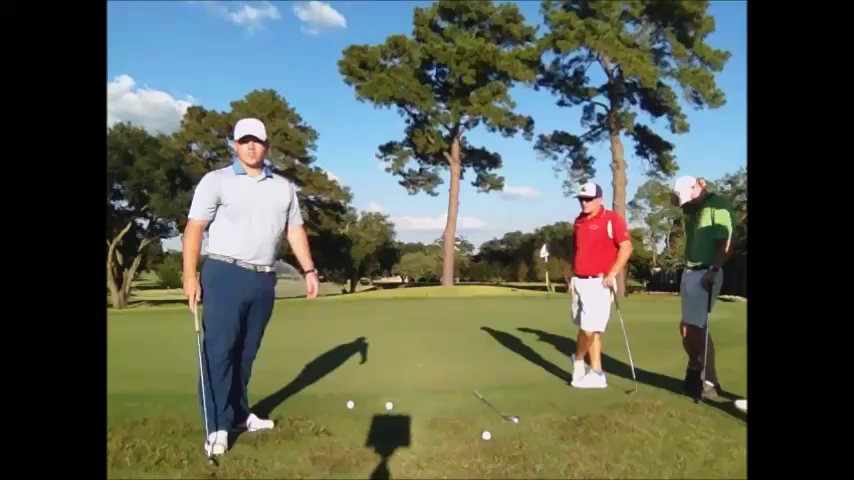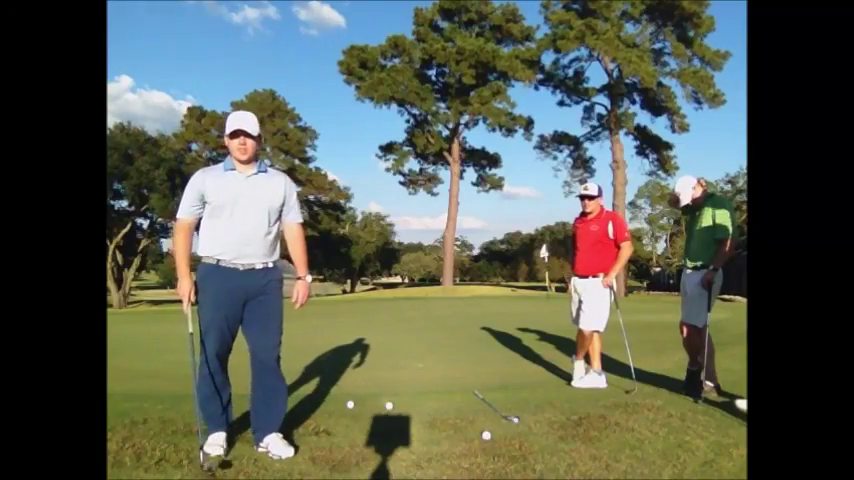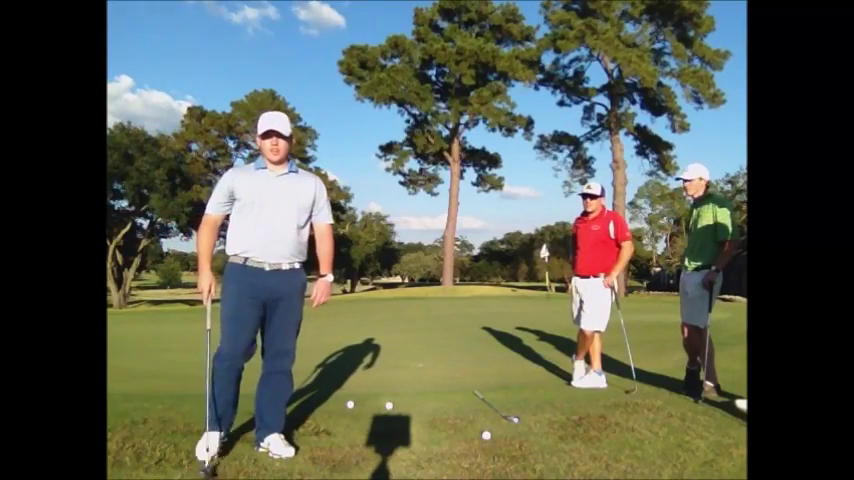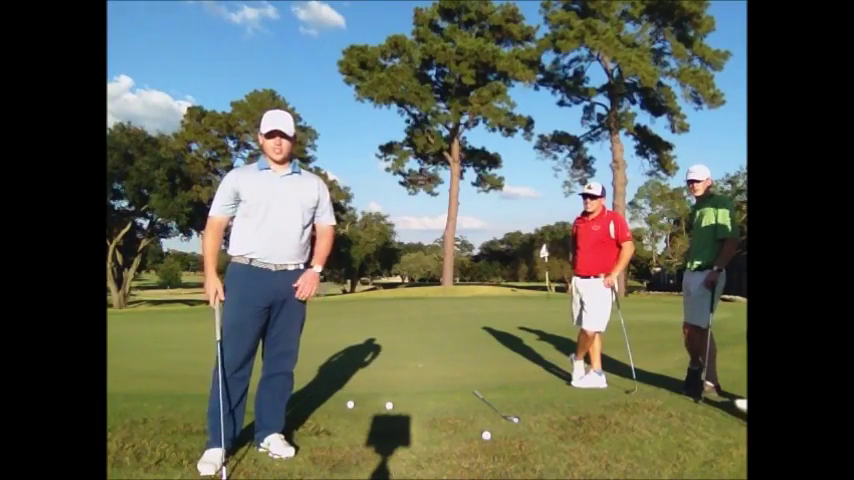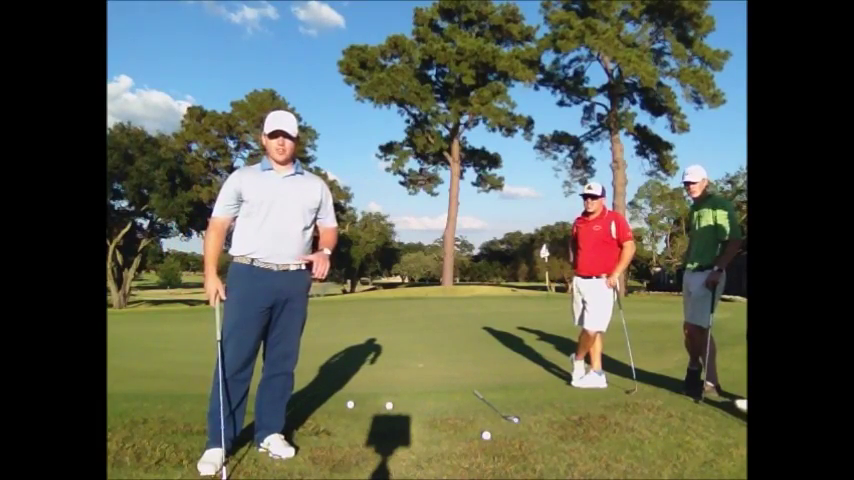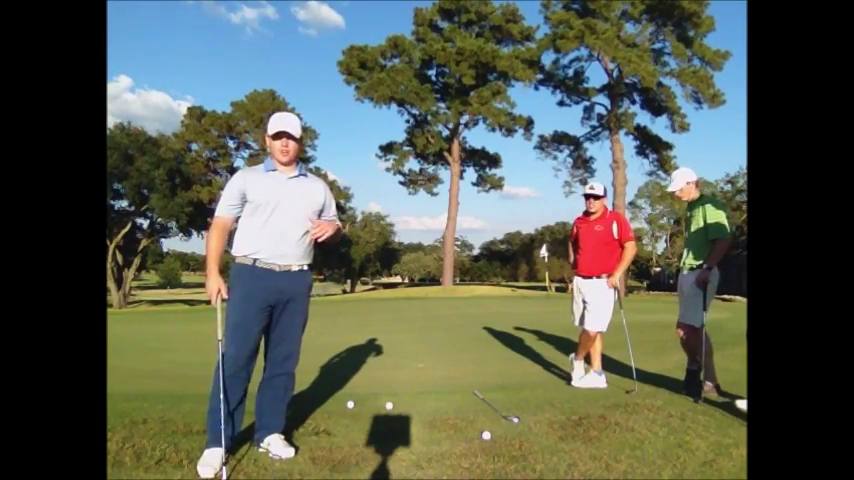
dt=0.7s
person 1, frame 1
left shoulder: (284, 187)
right shoulder: (216, 181)
left elbow: (295, 230)
right elbow: (194, 228)
left wrist: (309, 270)
right wrist: (190, 275)
left hip: (263, 278)
right hip: (224, 273)
left knee: (246, 351)
right knee: (220, 349)
left ankle: (238, 412)
right ankle: (218, 426)
person 1, frame 2
left shoulder: (281, 182)
right shoulder: (205, 179)
left elbow: (293, 230)
right elbow: (183, 227)
left wrist: (303, 276)
right wrist: (184, 276)
left hip: (264, 278)
right hip: (218, 275)
left knee: (267, 354)
right knee: (214, 354)
left ankle: (268, 431)
right ankle: (217, 428)
person 1, frame 3
left shoulder: (311, 184)
right shoulder: (235, 178)
left elbow: (323, 231)
right elbow: (210, 222)
left wrist: (325, 275)
right wrist: (204, 269)
left hip: (289, 280)
right hip: (243, 275)
left knee: (280, 359)
right knee: (231, 353)
left ankle: (270, 432)
right ankle: (216, 428)
person 1, frame 4
left shoulder: (313, 184)
right shoulder: (238, 178)
left elbow: (325, 229)
right elbow: (215, 225)
left wrist: (315, 269)
right wrist: (210, 274)
left hip: (293, 281)
right hip: (247, 276)
left knee: (281, 361)
right knee: (233, 360)
left ankle: (270, 432)
right ankle: (218, 442)
person 1, frame 5
left shoulder: (316, 185)
right shoulder: (241, 179)
left elbow: (329, 228)
right elbow: (217, 226)
left wrist: (325, 251)
right wrist: (210, 273)
left hip: (294, 281)
right hip: (249, 275)
left knee: (282, 361)
right knee: (234, 360)
left ankle: (270, 432)
right ankle: (218, 442)
person 1, frame 6
left shoulder: (318, 187)
right shoulder: (246, 178)
left elbow: (332, 226)
right elbow: (219, 226)
left wrist: (332, 227)
right wrist: (213, 272)
left hip: (296, 281)
right hip: (251, 275)
left knee: (283, 361)
right knee: (236, 358)
left ankle: (270, 432)
right ankle: (217, 442)
person 2, frame 1
left shoulder: (718, 204)
right shoulder: (694, 206)
left elbow: (726, 243)
right elbow: (674, 200)
left wrist: (713, 271)
right wrist: (687, 188)
left hip: (705, 274)
right hip: (689, 272)
left knee: (692, 327)
right knee: (693, 327)
left ankle: (702, 374)
right ankle: (703, 376)
person 2, frame 2
left shoulder: (719, 204)
right shoulder: (694, 207)
left elbow: (727, 243)
right elbow: (672, 202)
left wrist: (713, 270)
right wrist: (683, 191)
left hip: (705, 274)
right hip: (688, 272)
left knee: (691, 327)
right knee: (694, 327)
left ankle: (702, 374)
right ankle: (703, 376)
person 2, frame 3
left shoulder: (719, 205)
right shoulder: (695, 207)
left elbow: (730, 243)
left wrist: (714, 271)
right wrist: (684, 255)
left hip: (705, 275)
right hip: (688, 273)
left knee: (692, 328)
right knee: (696, 328)
left ankle: (696, 370)
right ankle: (708, 380)
person 2, frame 4
left shoulder: (720, 204)
right shoulder: (695, 209)
left elbow: (731, 242)
left wrist: (716, 270)
right wrist: (688, 261)
left hip: (708, 274)
right hip: (691, 273)
left knee: (692, 327)
right knee: (699, 328)
left ankle: (700, 372)
right ankle: (710, 381)
person 2, frame 5
left shoulder: (720, 205)
right shoulder: (693, 209)
left elbow: (734, 242)
left wrist: (717, 270)
right wrist: (686, 262)
left hip: (708, 275)
right hip: (691, 273)
left knee: (694, 327)
right knee: (696, 328)
left ankle: (699, 372)
right ankle: (706, 377)
person 2, frame 6
left shoulder: (710, 205)
right shoulder: (691, 208)
left elbow: (724, 240)
left wrist: (707, 268)
right wrist: (683, 266)
left hip: (700, 274)
right hip: (686, 273)
left knee: (686, 327)
right knee: (692, 328)
left ankle: (701, 373)
right ankle: (708, 380)
person 3, frame 1
left shoulder: (612, 219)
right shoulder: (579, 221)
left elbow: (626, 247)
left wrist: (611, 274)
right wrist: (574, 275)
left hip: (599, 283)
right hip: (579, 282)
left knee: (590, 328)
right knee: (588, 329)
left ankle: (578, 360)
right ankle: (596, 374)
person 3, frame 2
left shoulder: (612, 219)
right shoulder: (578, 222)
left elbow: (627, 247)
left wrist: (611, 274)
right wrist: (573, 273)
left hip: (598, 283)
right hip: (578, 281)
left knee: (587, 327)
right knee: (589, 329)
left ankle: (578, 361)
right ankle: (596, 374)
person 3, frame 3
left shoulder: (613, 219)
right shoulder: (579, 222)
left elbow: (628, 247)
left wrist: (613, 274)
right wrist: (574, 273)
left hip: (600, 282)
right hip: (579, 281)
left knee: (589, 328)
right knee: (591, 329)
left ankle: (578, 361)
right ankle: (596, 374)
person 3, frame 4
left shoulder: (613, 219)
right shoulder: (579, 222)
left elbow: (628, 247)
left wrist: (614, 274)
left hip: (600, 283)
right hip: (579, 282)
left knee: (591, 329)
right knee: (589, 329)
left ankle: (577, 359)
right ankle: (596, 374)
person 3, frame 5
left shoulder: (614, 219)
right shoulder: (579, 222)
left elbow: (629, 247)
left wrist: (615, 274)
right wrist: (574, 267)
left hip: (602, 283)
right hip: (580, 282)
left knee: (592, 328)
right knee: (590, 328)
left ankle: (578, 359)
right ankle: (596, 374)
person 3, frame 6
left shoulder: (616, 219)
right shoulder: (579, 222)
left elbow: (630, 247)
right elbow: (572, 244)
left wrist: (617, 274)
right wrist: (574, 266)
left hip: (603, 283)
right hip: (580, 282)
left knee: (592, 329)
right knee: (590, 329)
left ankle: (577, 359)
right ankle: (596, 374)
